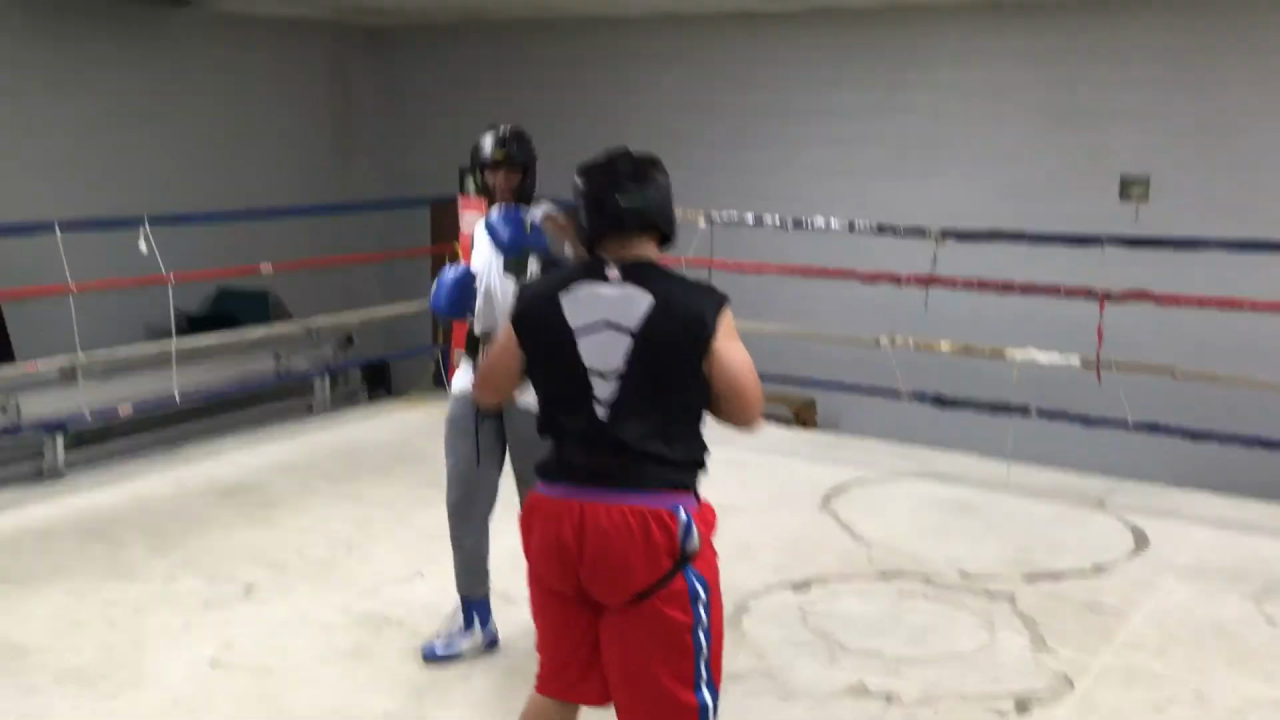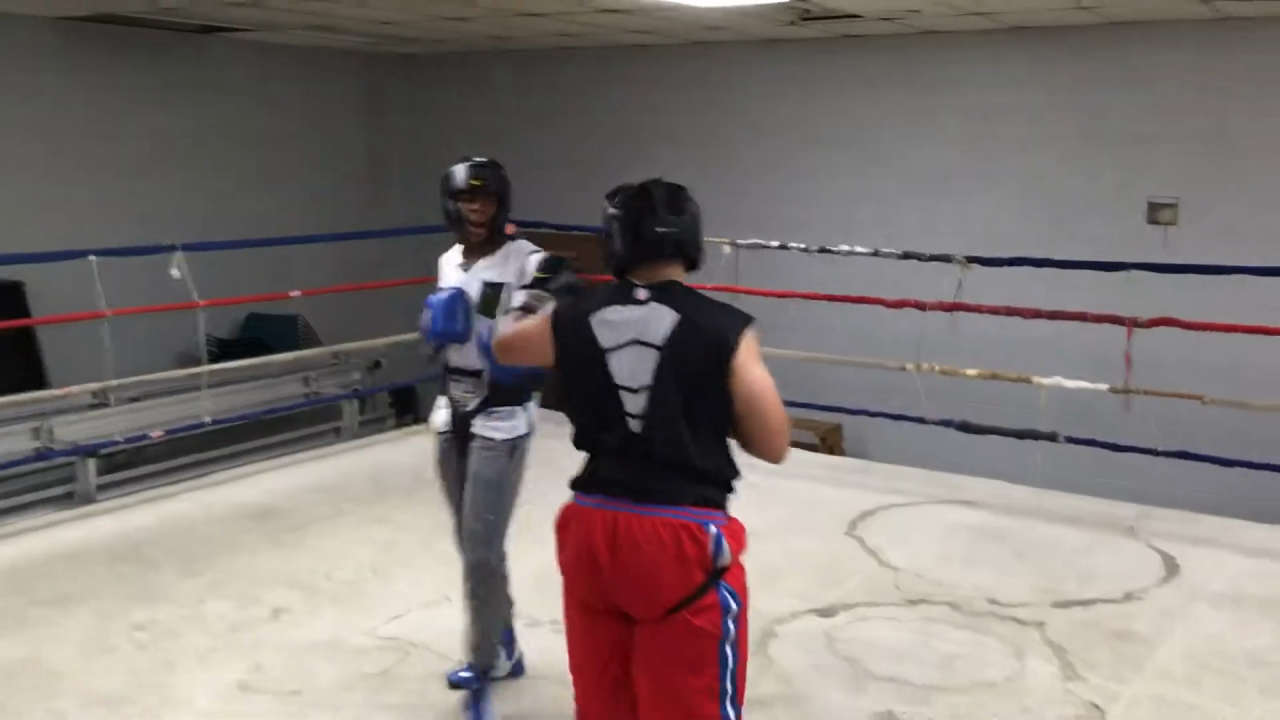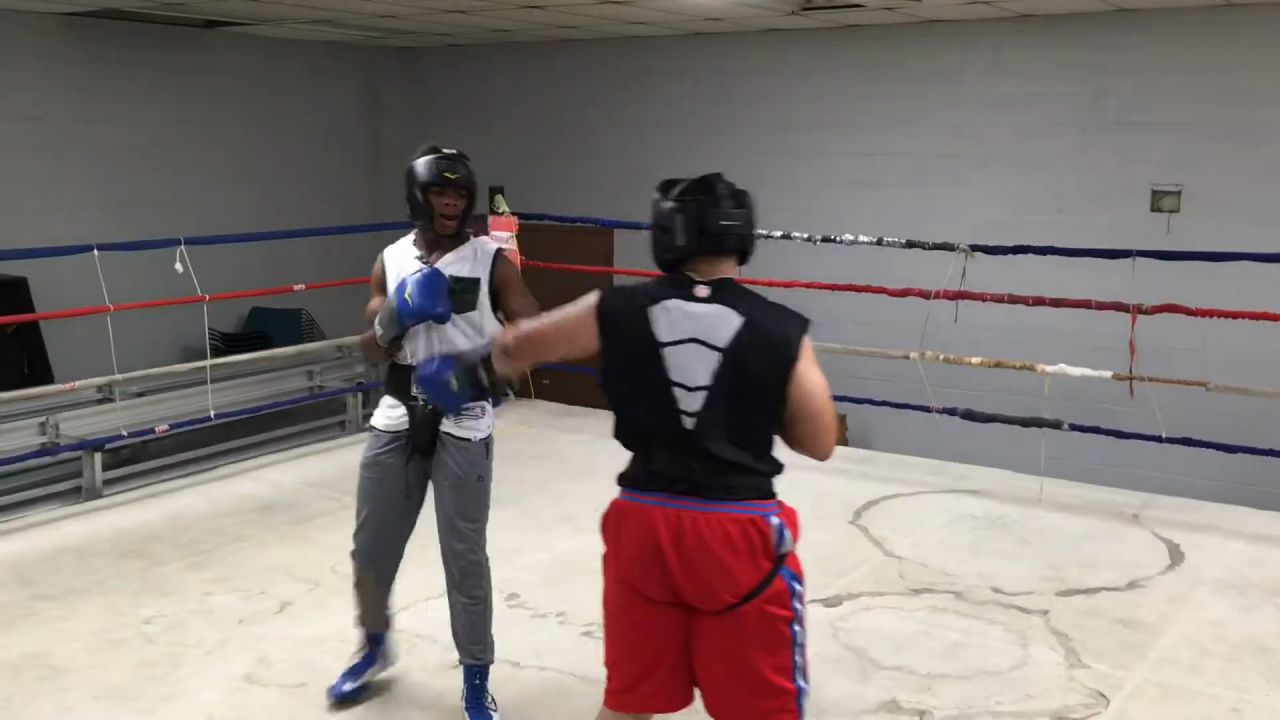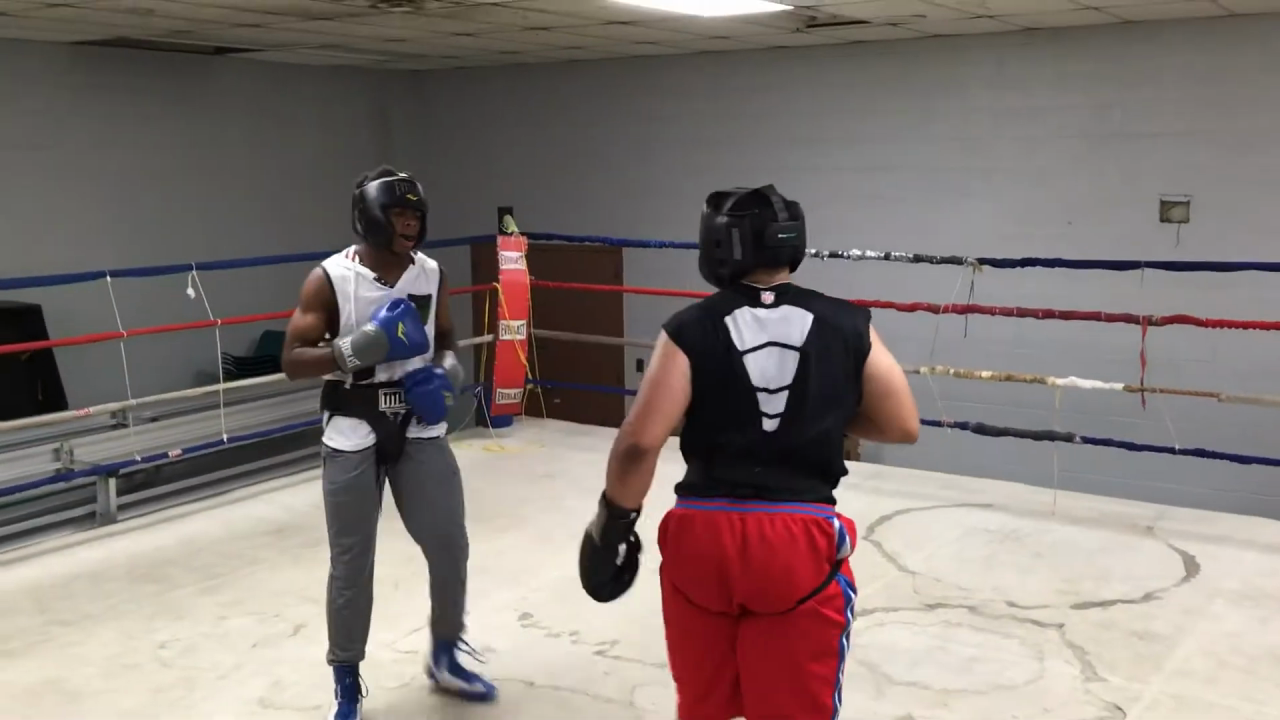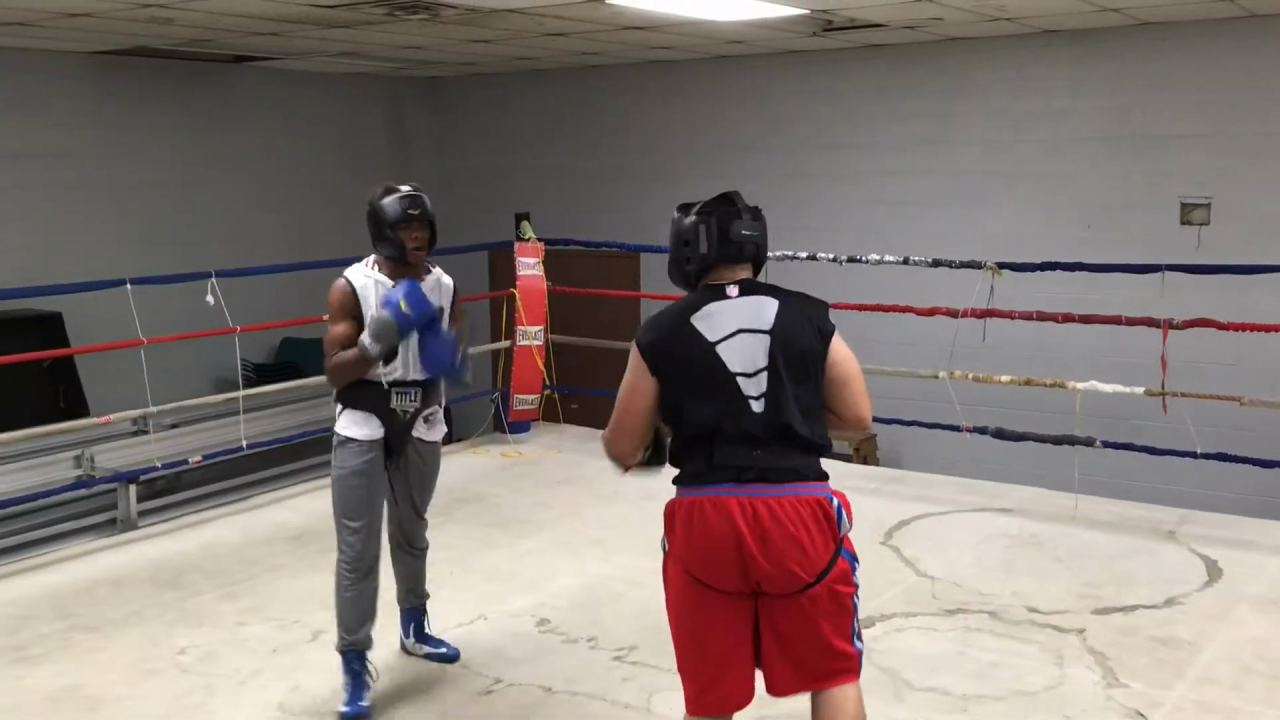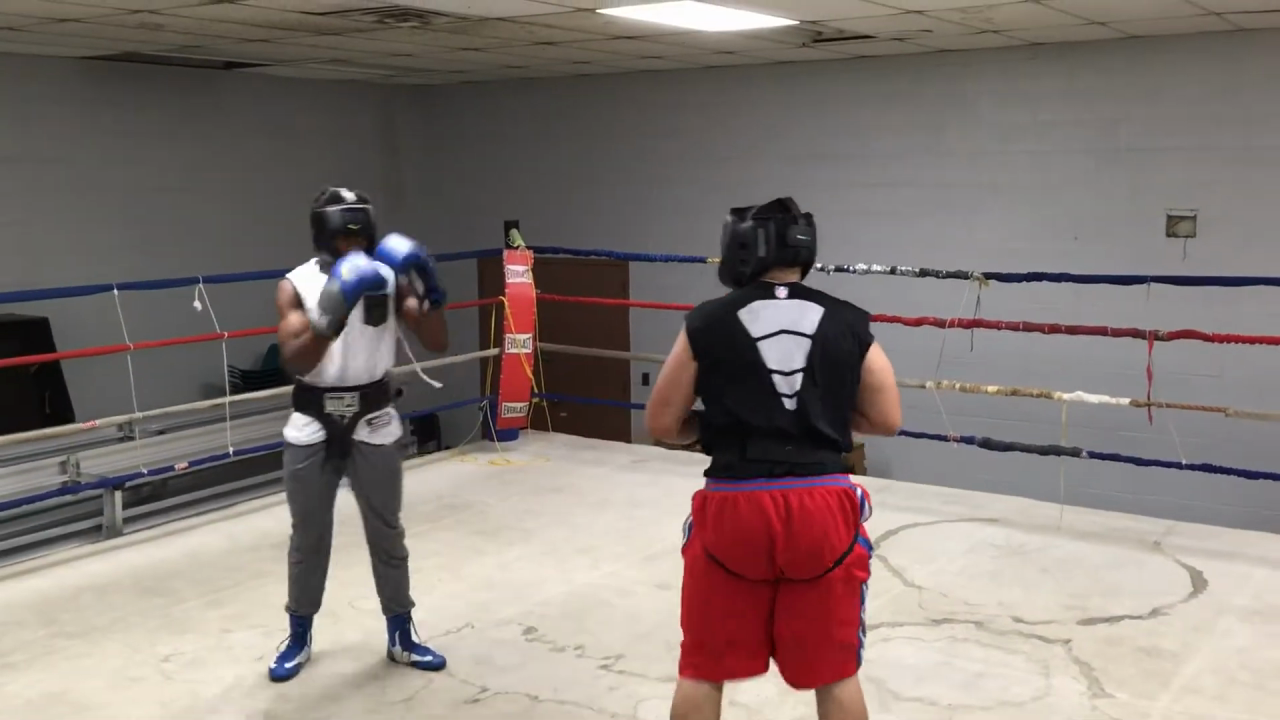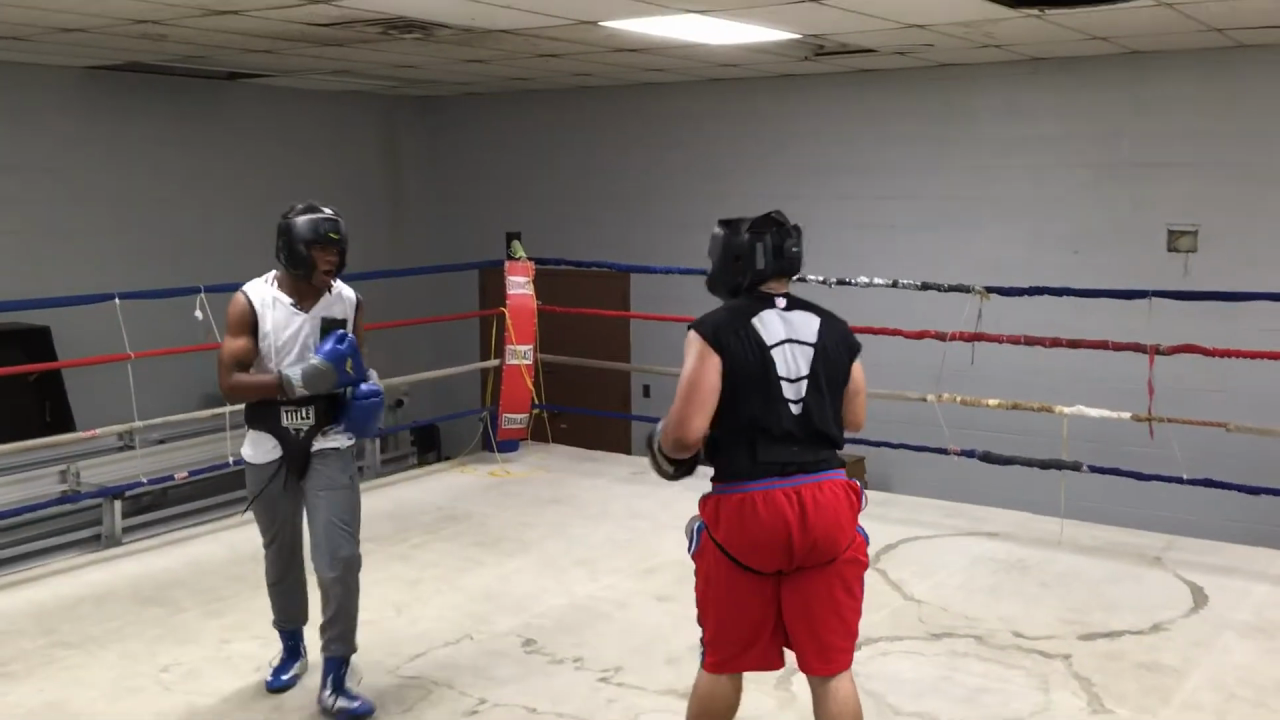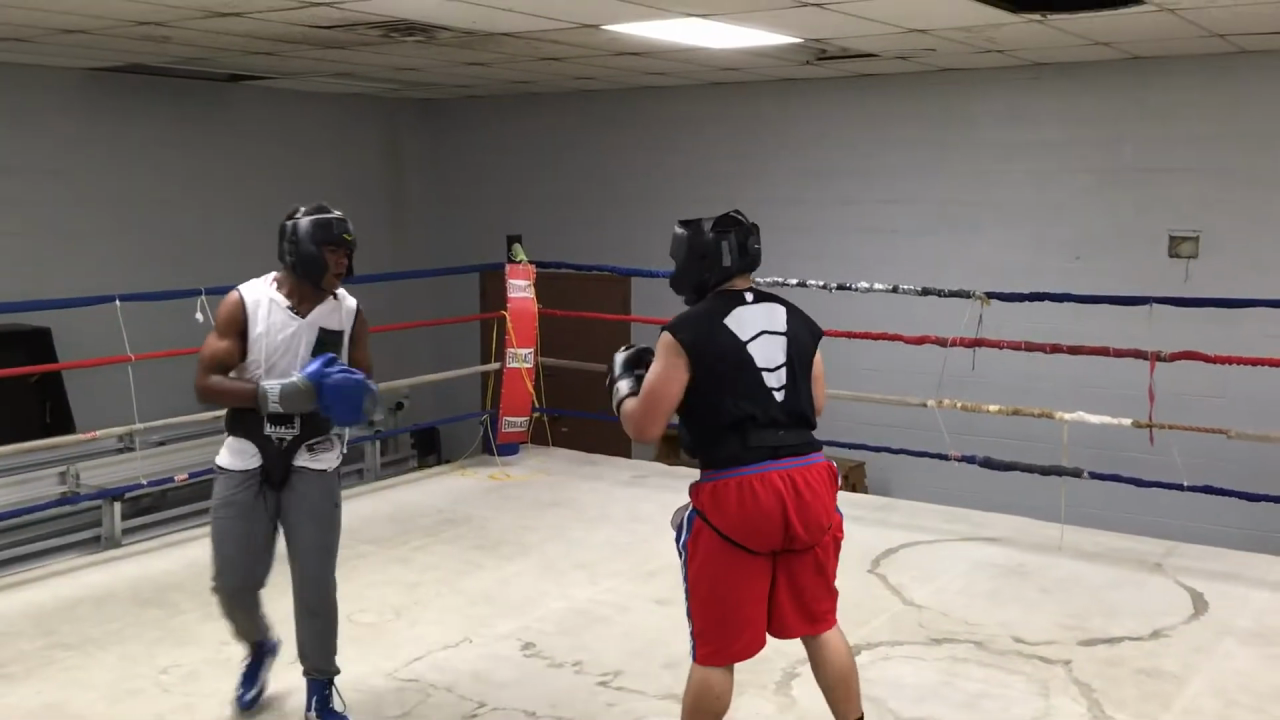
dt=0.4s
person 1, frame 1
left shoulder: (544, 221)
right shoulder: (484, 227)
left wrist: (544, 246)
right wrist: (453, 294)
left hip: (531, 383)
right hip: (476, 376)
right knee: (464, 502)
right ankle: (476, 621)
person 1, frame 2
left shoulder: (527, 262)
right shoulder: (448, 263)
right wrist: (434, 325)
left hip: (502, 420)
right hip: (453, 414)
left knee: (481, 549)
right knee: (471, 545)
right ankle: (501, 650)
person 1, frame 3
left shoulder: (492, 260)
right shoulder: (392, 260)
right elbow: (371, 351)
right wrist: (392, 320)
left hip: (462, 422)
right hip: (398, 416)
left knee: (464, 556)
right knee: (372, 546)
right ankle: (373, 649)
person 1, frame 4
left shoulder: (431, 275)
right shoulder: (329, 279)
right elbow: (292, 361)
left wrist: (448, 372)
right wrist: (358, 348)
left hip: (420, 429)
right hip: (353, 433)
left knee: (449, 545)
right knee: (350, 563)
left ankle: (445, 657)
person 1, frame 5
left shoulder: (443, 285)
right shoulder: (351, 286)
left elbow: (453, 357)
right elbow: (334, 371)
left wrist: (452, 360)
right wrist: (379, 338)
left hip: (422, 424)
right hip: (363, 425)
left knee: (412, 534)
right knee: (358, 546)
left ankle: (414, 628)
right ankle: (356, 672)
person 1, frame 6
left shoulder: (391, 279)
right shoulder: (296, 285)
left elbow: (436, 342)
right elbow: (296, 361)
left wrist: (431, 290)
right wrist: (331, 312)
left hip: (373, 424)
right hip: (313, 426)
left knee: (386, 533)
right knee: (308, 535)
left ankle: (400, 636)
right ankle: (298, 637)
person 1, frame 7
left shoulder: (348, 300)
right shoulder: (251, 302)
right elbow: (231, 383)
left wrist: (365, 385)
right wrist: (301, 377)
left hip: (329, 440)
right hip: (269, 445)
left knee: (339, 559)
right knee: (281, 553)
right ankle: (292, 648)
person 1, frame 8
left shoulder: (349, 312)
right shoulder: (243, 303)
left elbow: (360, 378)
right elbow: (206, 383)
left wrist: (357, 395)
right wrist: (278, 393)
left hip: (312, 460)
right hip: (245, 456)
left knee: (316, 583)
right knee: (233, 581)
right ankle: (259, 648)
person 2, frame 1
left shoulder: (539, 302)
right shoulder: (699, 308)
left elbow: (489, 392)
right elbow: (745, 412)
left hip: (559, 516)
right hip: (653, 526)
person 2, frame 2
left shoulder: (573, 320)
right shoulder: (724, 329)
left elbow: (503, 346)
right elbow: (772, 445)
left wrist: (536, 307)
left hip: (593, 529)
right hip: (685, 542)
person 2, frame 3
left shoulder: (618, 311)
right shoulder: (781, 330)
left elbow: (519, 345)
right elbow: (819, 443)
left wrist: (479, 363)
left hip: (644, 523)
right hip: (741, 533)
person 2, frame 4
left shoulder: (690, 330)
right shoulder: (848, 327)
left elbow: (640, 441)
right elbow: (903, 426)
left wrist: (614, 518)
left hip: (702, 533)
right hip: (801, 542)
person 2, frame 5
left shoulder: (661, 335)
right shoulder: (809, 316)
left elbow: (622, 447)
right elbow: (856, 416)
left hip: (705, 523)
right hip: (801, 516)
right knee: (832, 677)
person 2, frame 6
left shoulder: (707, 323)
right shoulder: (849, 324)
left elbow: (661, 424)
right elbow: (887, 420)
left hip: (733, 511)
right hip: (823, 509)
left knee: (702, 671)
right knee: (834, 674)
person 2, frame 7
left shoulder: (715, 331)
right shoulder: (834, 331)
left elbow: (686, 432)
right elbow: (853, 420)
left wrist: (671, 455)
left hip: (745, 510)
right hip: (826, 505)
left knee: (724, 662)
right knee: (831, 667)
person 2, frame 8
left shoulder: (687, 332)
right shoulder: (797, 320)
left elbow: (643, 427)
left wrist: (623, 383)
left hip: (735, 497)
right hip: (808, 481)
left knee: (715, 651)
right knee: (819, 623)
